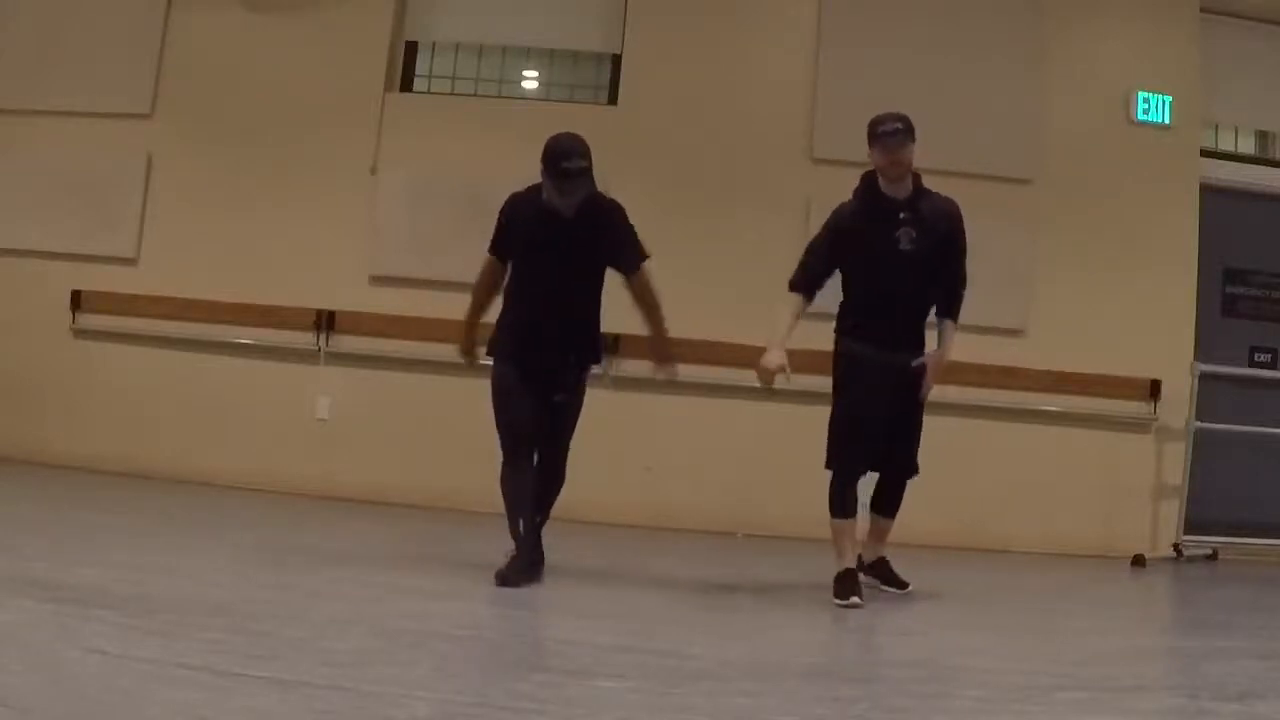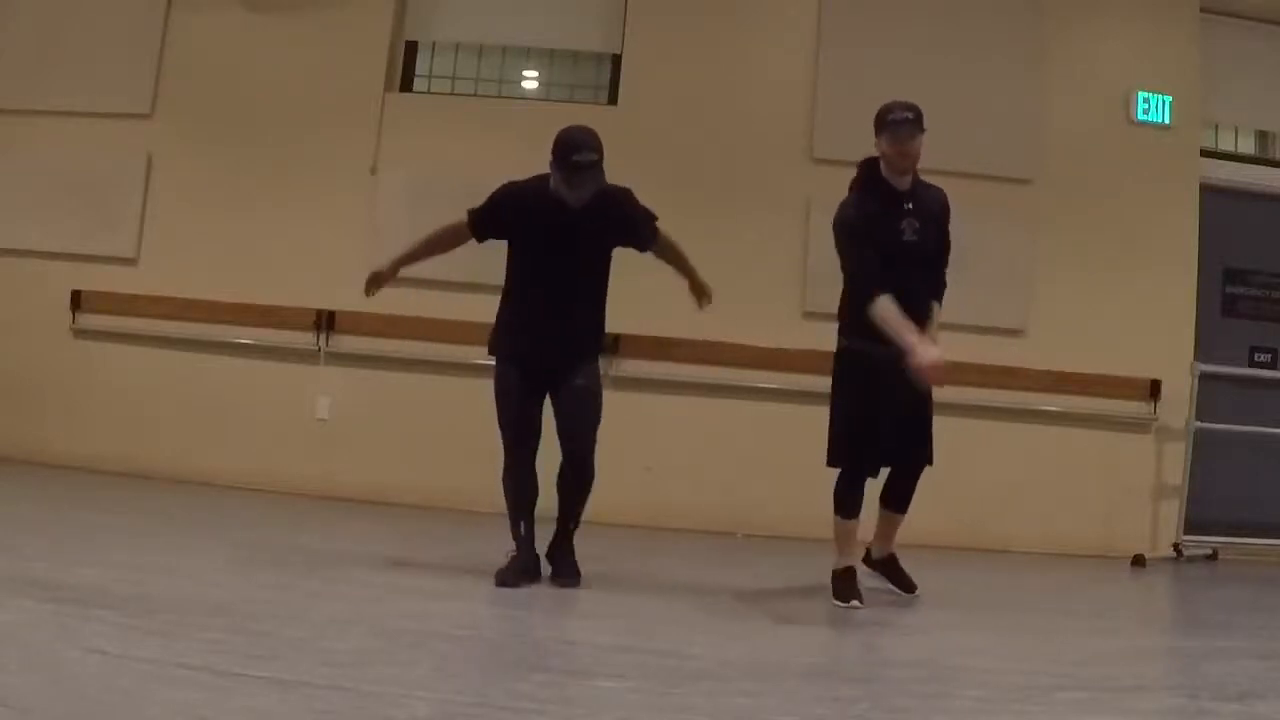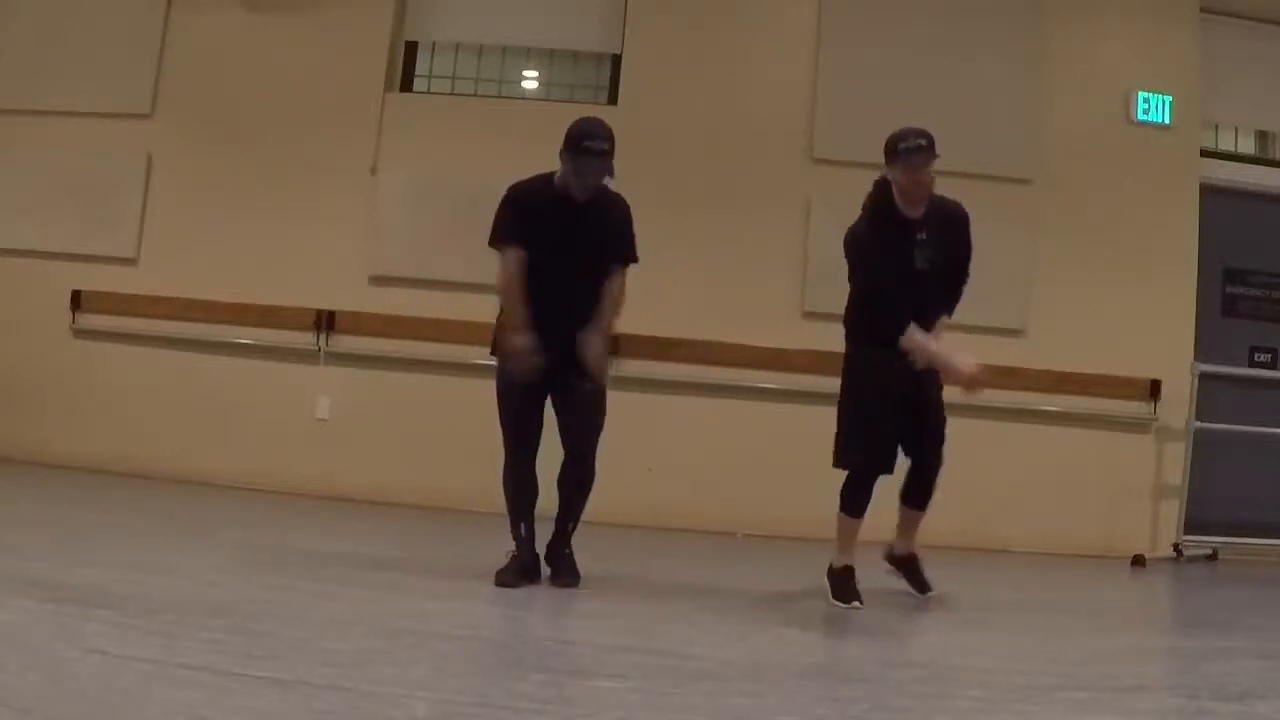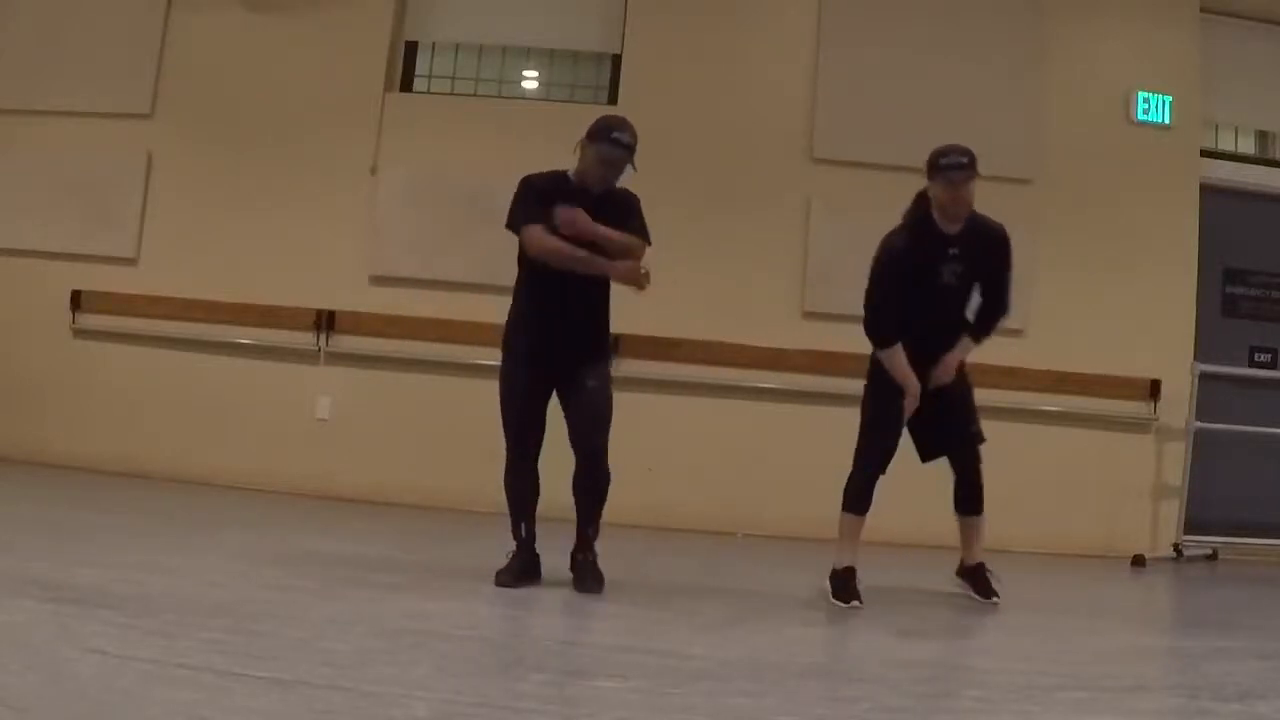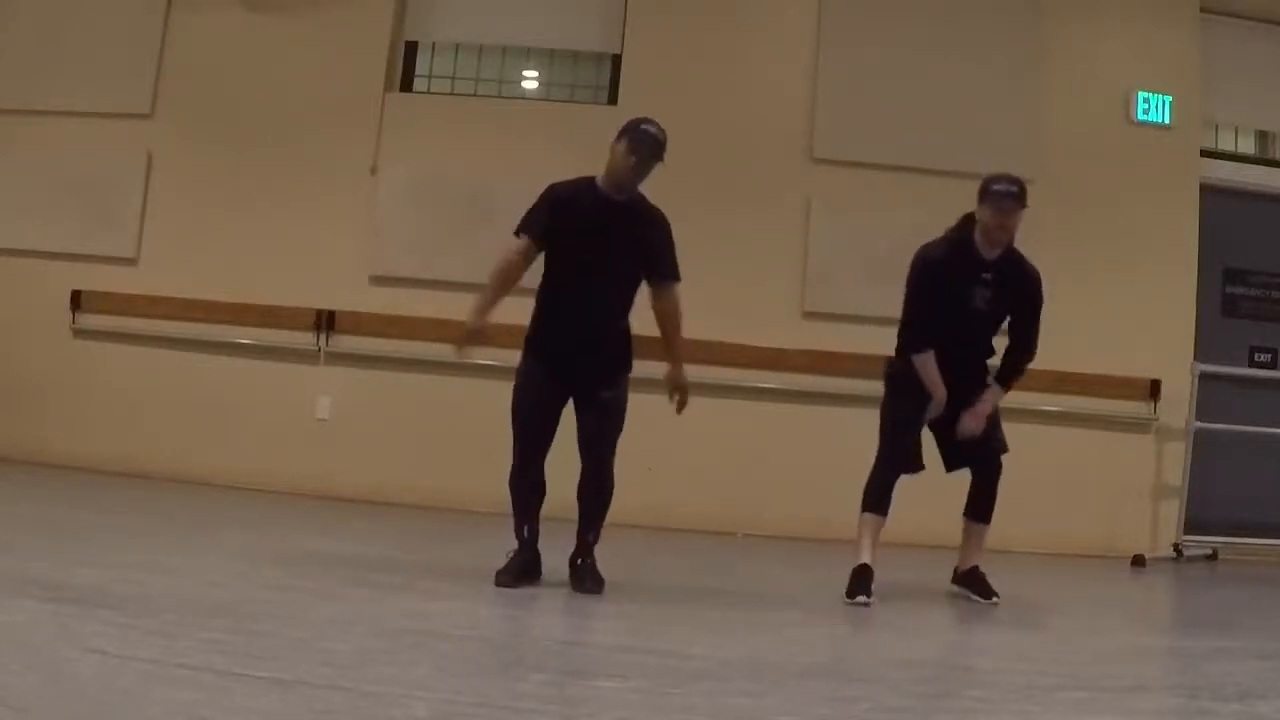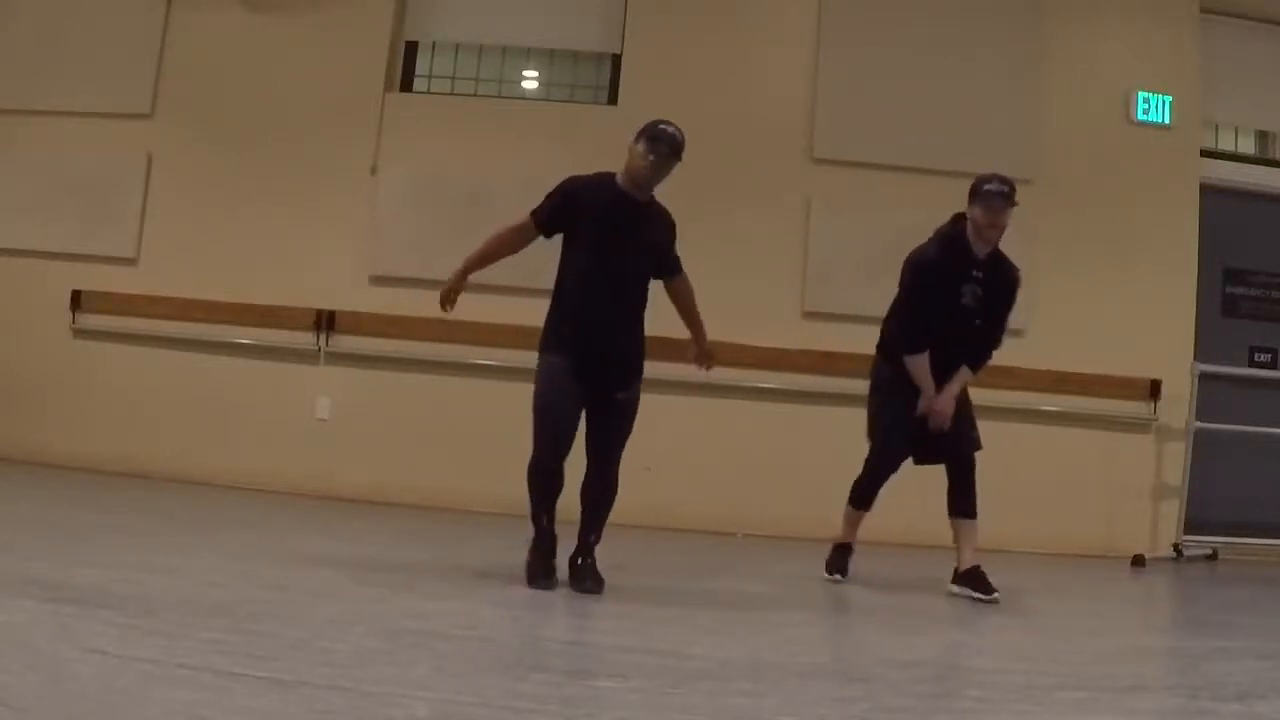
dt=0.3s
person 1, frame 1
left shoulder: (607, 215)
right shoulder: (518, 208)
left elbow: (637, 277)
right elbow: (495, 267)
left wrist: (659, 339)
right wrist: (471, 325)
left hip: (571, 357)
right hip: (513, 352)
left knee: (553, 455)
right knee: (517, 450)
left ankle: (531, 535)
right ankle: (525, 548)
person 1, frame 2
left shoulder: (617, 204)
right shoulder: (518, 198)
left elbow: (658, 241)
right elbow: (459, 231)
left wrist: (693, 279)
right wrist: (395, 266)
left hip: (578, 355)
right hip: (517, 349)
left knee: (580, 452)
right knee: (519, 452)
left ankle: (563, 546)
right ankle: (525, 551)
person 1, frame 3
left shoulder: (614, 210)
right shoulder: (524, 197)
left elbow: (616, 277)
right elbow: (511, 267)
left wrist: (599, 333)
right wrist: (517, 331)
left hip: (582, 353)
right hip: (523, 347)
left knee: (582, 454)
right knee: (520, 453)
left ankle: (561, 546)
right ankle: (524, 551)
person 1, frame 4
left shoulder: (624, 205)
right shoulder: (537, 188)
left elbow: (637, 250)
right elbow: (538, 244)
left wrist: (590, 230)
right wrist: (606, 266)
left hip: (587, 352)
right hip: (527, 346)
left knee: (593, 452)
right knee: (521, 453)
left ankle: (585, 552)
right ankle: (524, 552)
person 1, frame 5
left shoulder: (650, 222)
right shoulder: (562, 198)
left elbow: (665, 291)
right elbow: (521, 253)
left wrist: (675, 362)
right wrist: (483, 307)
left hip: (608, 362)
right hip: (545, 354)
left knee: (598, 463)
right knee: (527, 455)
left ankle: (584, 557)
right ankle: (526, 551)
person 1, frame 6
left shoulder: (660, 222)
right shoulder: (582, 193)
left elbow: (675, 279)
right elbow: (523, 231)
left wrist: (700, 337)
right wrist: (463, 272)
left hip: (623, 360)
right hip: (565, 349)
left knee: (605, 463)
right knee: (549, 449)
left ankle: (585, 555)
right ankle: (543, 542)
person 2, frame 1
left shoulder: (943, 214)
right shoulder: (852, 215)
left elbow: (952, 289)
right elbow: (808, 278)
left wrist: (942, 351)
right wrist: (778, 344)
left hip: (910, 356)
right hip: (859, 352)
left knee: (897, 466)
right knee: (849, 460)
left ankle: (874, 556)
right ankle: (846, 568)
person 2, frame 2
left shoulder: (934, 202)
right shoulder: (857, 208)
right elbow: (867, 288)
left wrist: (923, 341)
right wrist: (914, 342)
left hip: (909, 351)
right hip: (863, 350)
left knee: (911, 458)
right knee: (858, 460)
left ankle: (881, 551)
right ankle: (843, 568)
person 2, frame 3
left shoulder: (952, 218)
right shoulder: (866, 234)
right elbow: (889, 315)
left wrist: (933, 345)
right wrist: (949, 360)
left hip: (920, 355)
right hip: (871, 358)
left knee: (930, 456)
right knee: (867, 462)
left ankle: (903, 549)
right ankle: (841, 566)
person 2, frame 4
left shoulder: (991, 240)
right shoulder: (900, 245)
left elbow: (994, 306)
right elbow: (877, 324)
left wrist: (957, 354)
right wrist: (909, 384)
left hip: (947, 361)
right hip: (893, 365)
left knee: (968, 458)
right knee: (870, 459)
left ankle: (972, 563)
right ankle: (844, 567)
person 2, frame 5
left shoulder: (1024, 277)
right shoulder: (936, 258)
left elbow: (1022, 350)
right elbow: (914, 333)
left wrist: (984, 407)
right wrist: (936, 392)
left hip: (969, 377)
right hip: (915, 372)
left knee: (989, 465)
right knee: (891, 460)
left ankle: (968, 567)
right ankle: (863, 565)
person 2, frame 6
left shoulder: (1005, 276)
right shoulder: (929, 259)
left elbow: (986, 342)
right elbow: (910, 334)
left wrist: (949, 393)
right wrist: (928, 392)
left hip: (949, 377)
right hip: (896, 370)
left knee: (963, 463)
right knee: (884, 459)
left ankle: (967, 569)
right ankle: (843, 544)
